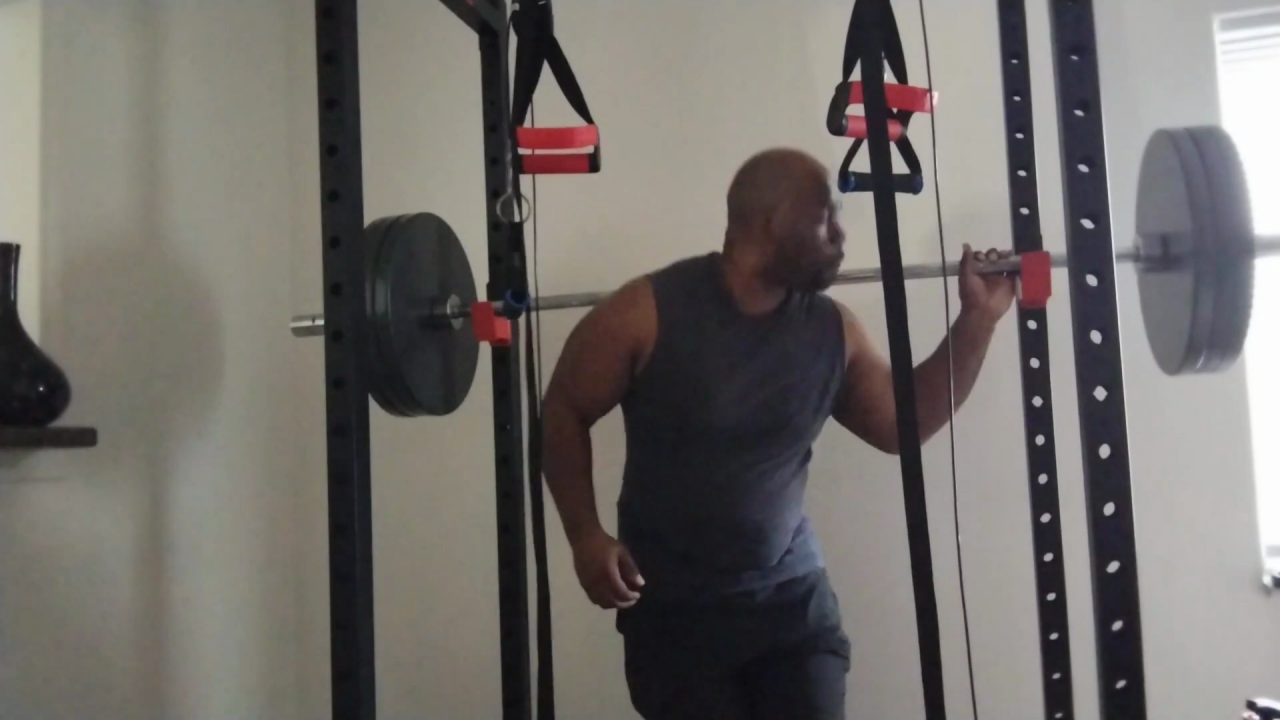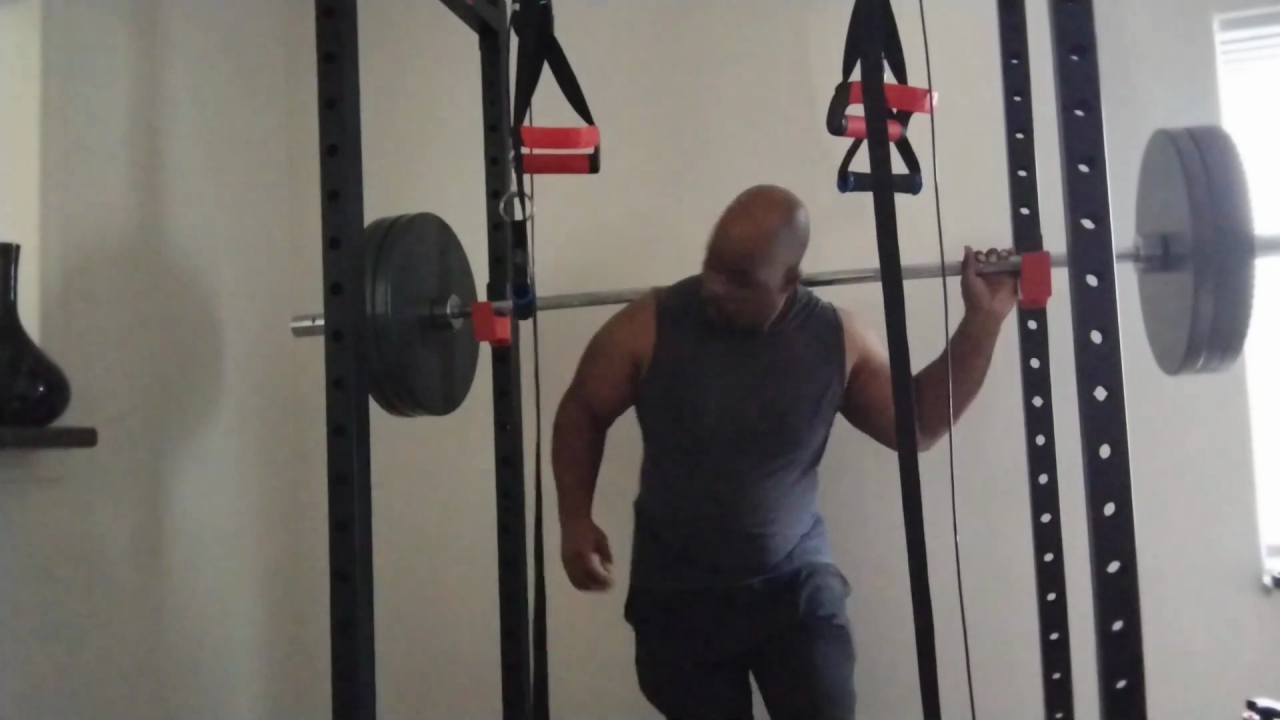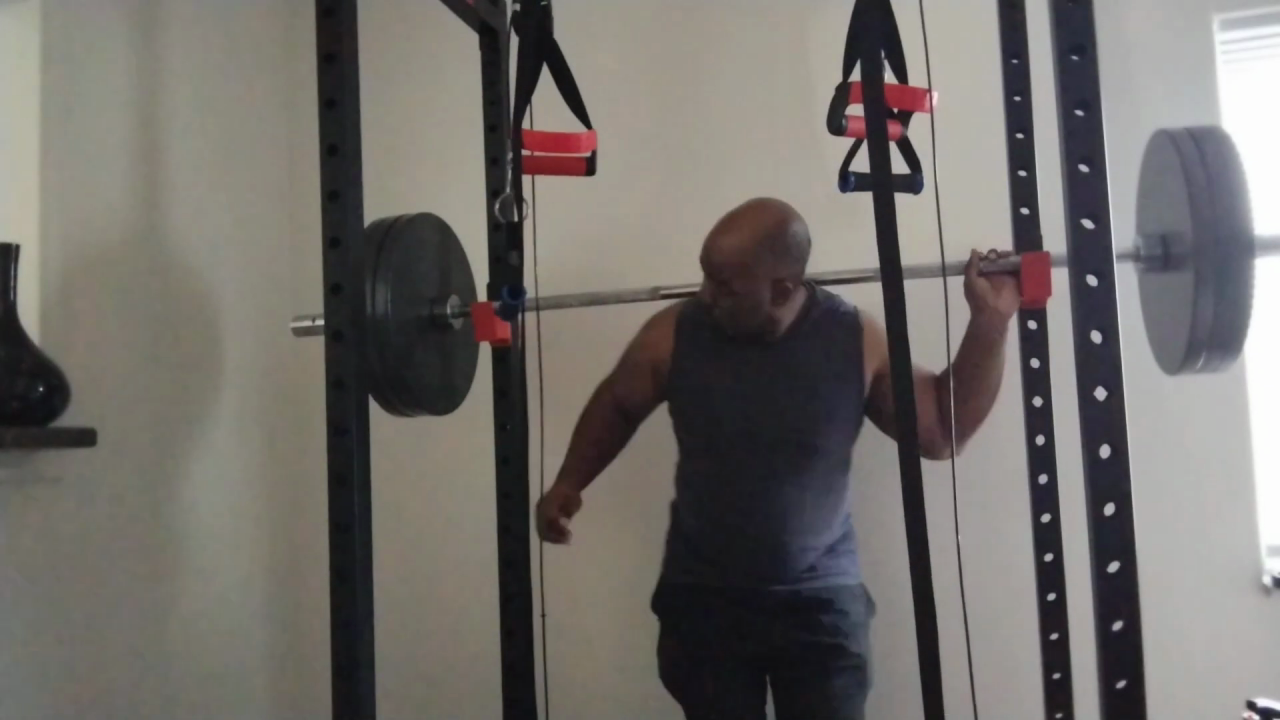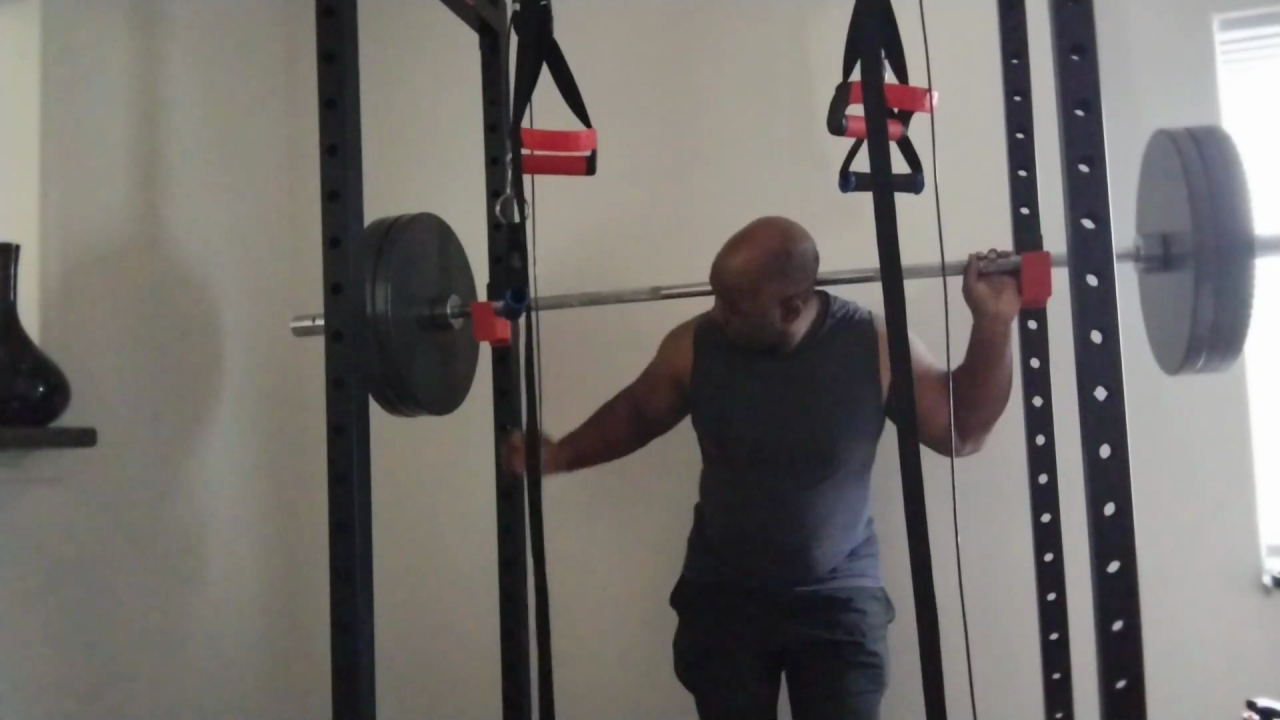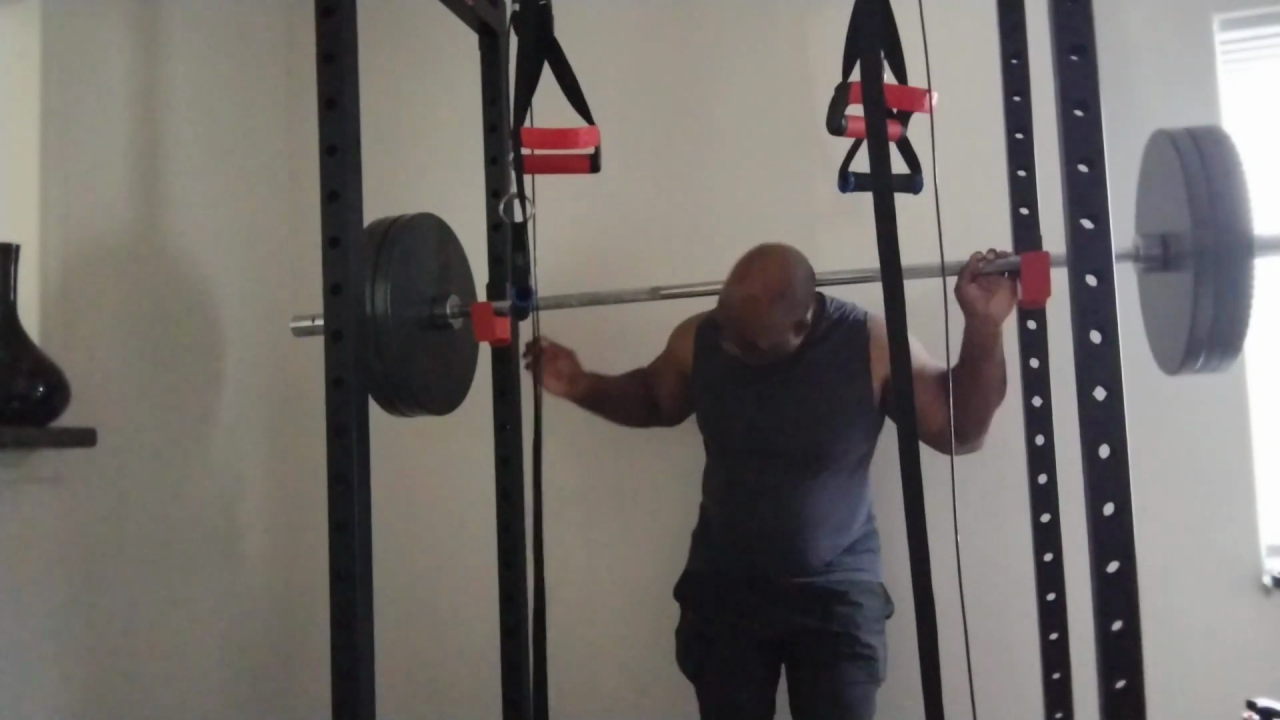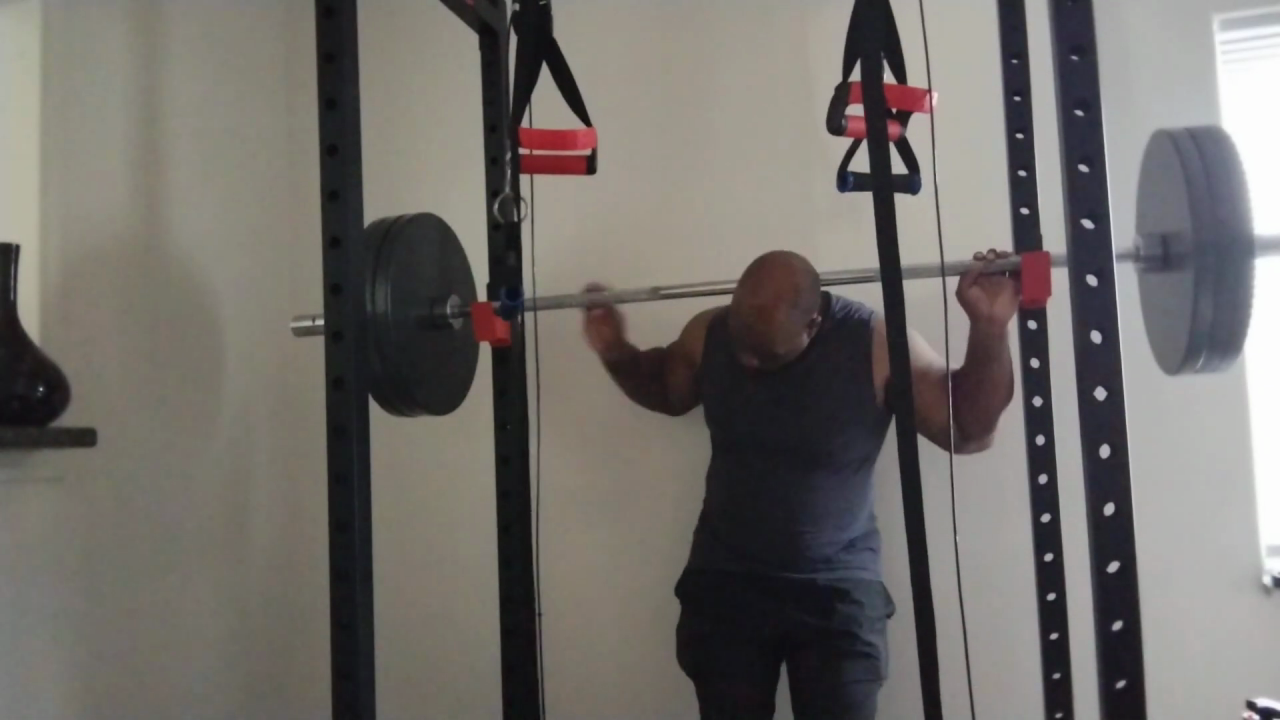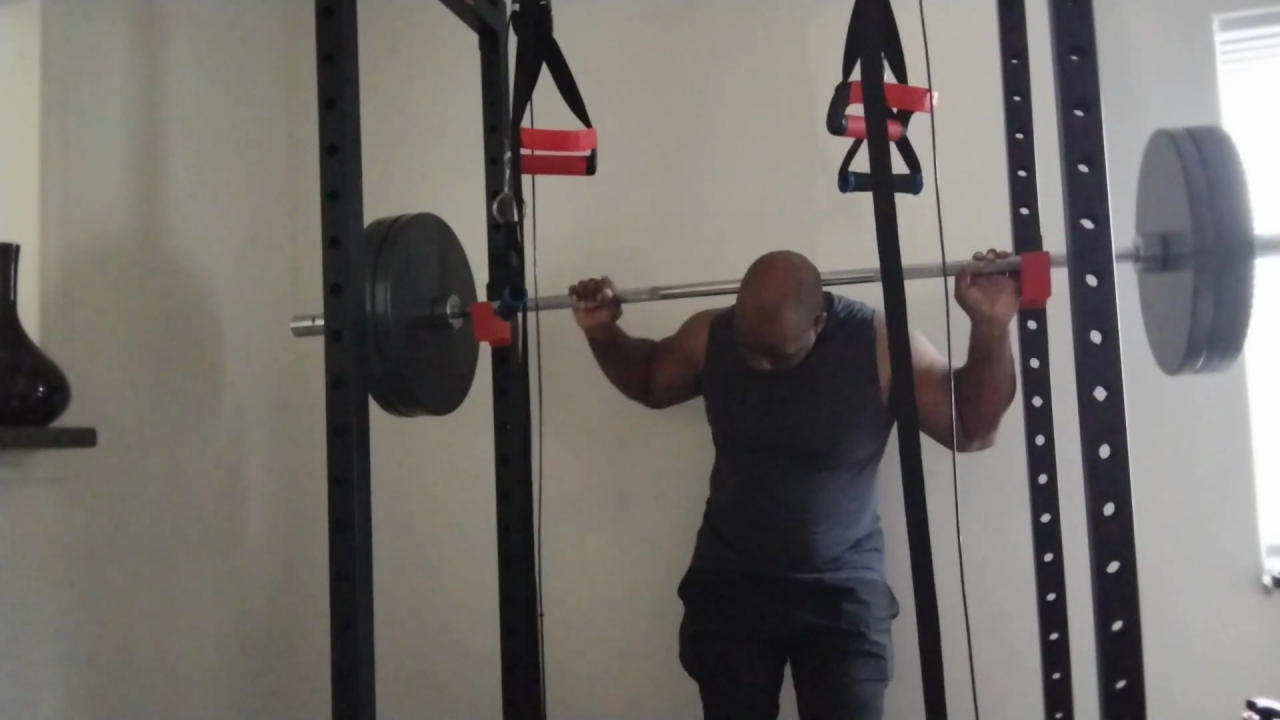
dt=0.3s
person 1, frame 1
left shoulder: (834, 329)
right shoulder: (646, 313)
left elbow: (901, 423)
right elbow: (563, 413)
left wrist: (977, 318)
right wrist: (586, 535)
left hip: (788, 591)
right hip: (672, 601)
person 1, frame 2
left shoulder: (835, 337)
right shoulder: (649, 326)
left elbow: (915, 424)
right elbow: (582, 413)
left wrist: (981, 320)
right wrist: (576, 519)
left hip: (795, 585)
right hip: (681, 596)
person 1, frame 3
left shoulder: (858, 340)
right shoulder: (675, 334)
left elbow: (944, 432)
right elbow: (616, 405)
left wrist: (990, 321)
right wrist: (568, 483)
left hip: (819, 597)
right hip: (704, 597)
person 1, frame 4
left shoulder: (874, 347)
right shoulder: (693, 347)
left elbow: (961, 431)
right elbow: (638, 414)
left wrist: (993, 324)
right wrist: (560, 453)
left hip: (838, 600)
right hip: (723, 596)
person 1, frame 5
left shoulder: (872, 346)
right shoulder: (698, 339)
left elbow: (961, 430)
right elbow: (654, 399)
left wrist: (984, 326)
right wrist: (580, 386)
left hip: (836, 592)
right hip: (724, 588)
person 1, frame 6
left shoulder: (879, 347)
right shoulder: (709, 335)
left elbow: (969, 428)
right elbow: (667, 389)
left wrist: (989, 326)
right wrist: (616, 354)
left hip: (837, 590)
right hip: (725, 583)
person 1, frame 7
left shoulder: (881, 345)
right shoulder: (709, 336)
left elbow: (971, 428)
right elbow: (648, 382)
left wrist: (991, 327)
right wrist: (603, 333)
left hip: (841, 590)
right hip: (728, 585)
